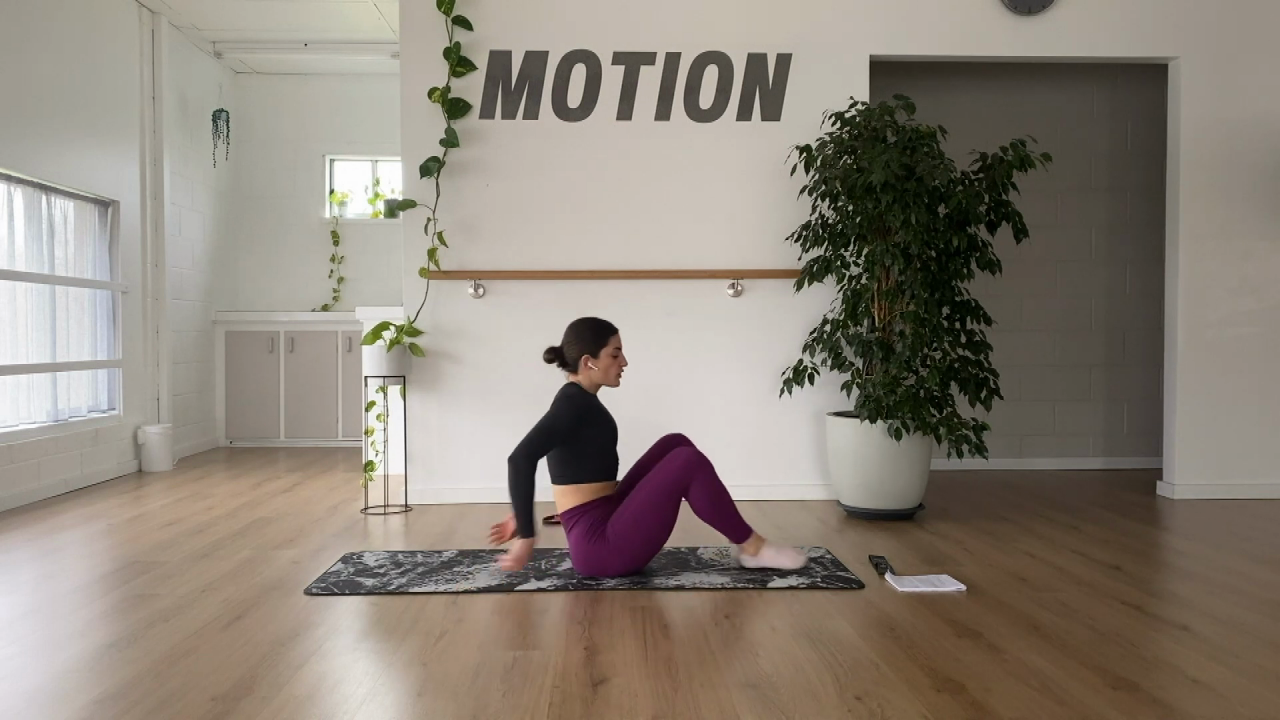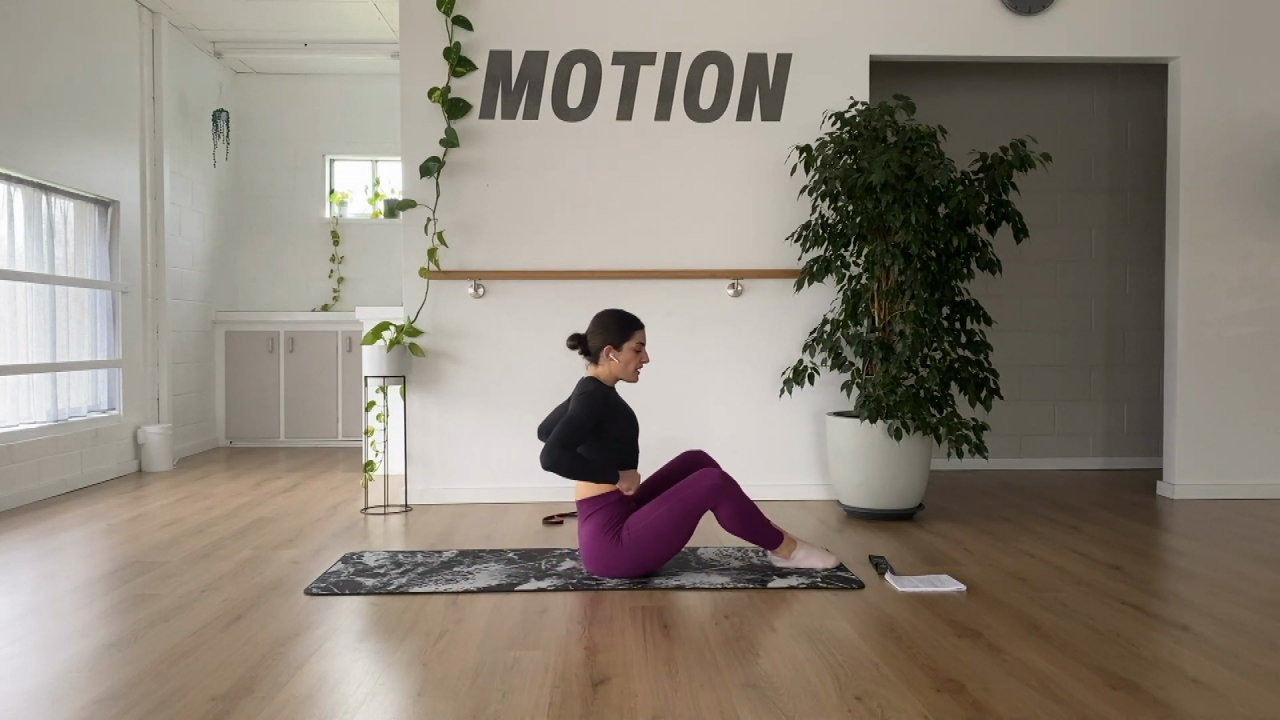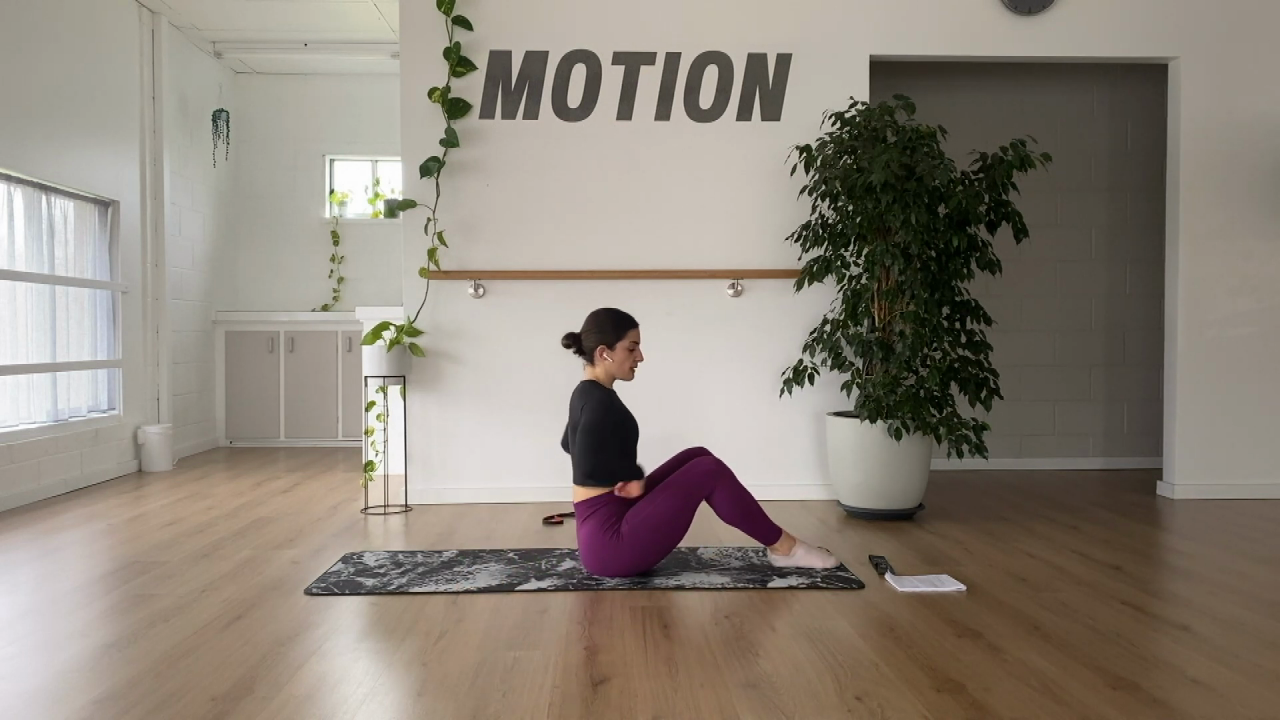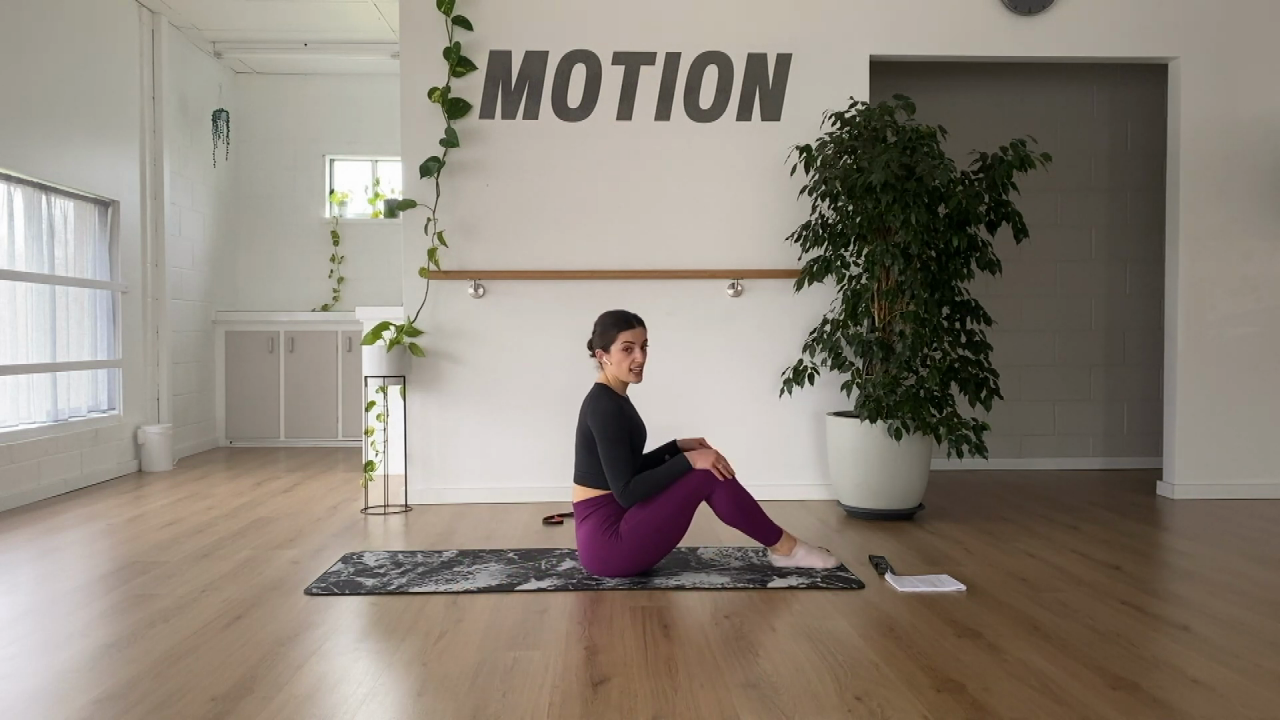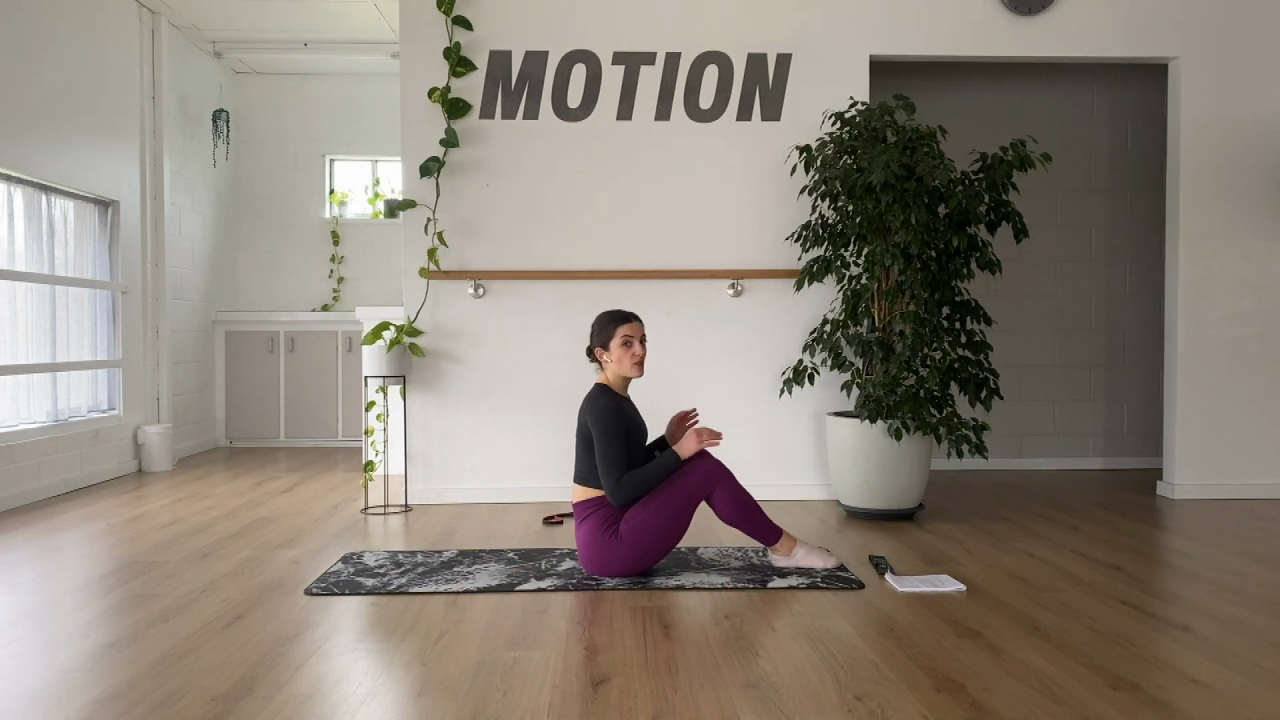
dt=1s
person 1, frame 1
left shoulder: (578, 399)
right shoulder: (574, 403)
left elbow: (526, 456)
right elbow: (521, 458)
left wrist: (519, 516)
right wrist: (525, 535)
left hip: (605, 530)
right hip: (601, 547)
left knee: (675, 443)
right knee: (688, 462)
left ankle: (746, 541)
right ankle: (752, 546)
person 1, frame 2
left shoulder: (592, 391)
right shoulder: (594, 397)
left elbow: (545, 431)
right elbow: (551, 457)
right wrist: (615, 475)
left hip: (619, 521)
right hip: (611, 544)
left knee: (696, 462)
right knee: (713, 483)
left ankle: (769, 533)
right ankle: (784, 548)
person 1, frame 3
left shoulder: (589, 393)
right shoulder: (598, 399)
left elbow: (570, 443)
right elbow: (586, 465)
right wrist: (633, 473)
left hip: (608, 528)
right hip: (610, 543)
left knee: (698, 457)
right knee: (708, 472)
left ankle: (777, 541)
right ankle: (784, 547)
person 1, frame 4
left shoulder: (613, 399)
right shoulder: (606, 406)
right elbow: (626, 492)
left wrist: (678, 448)
right wrist: (687, 460)
left hip: (612, 528)
right hip: (608, 543)
left knee: (704, 466)
right knee: (708, 475)
left ankle: (779, 543)
right ankle: (784, 547)
person 1, frame 5
left shoulder: (616, 399)
right shoulder: (604, 405)
right elbow: (617, 490)
left wrist: (667, 441)
right wrist: (678, 452)
left hip: (613, 529)
right hip: (608, 544)
left knee: (700, 463)
right knee: (708, 471)
left ankle: (779, 543)
right ankle: (784, 548)
